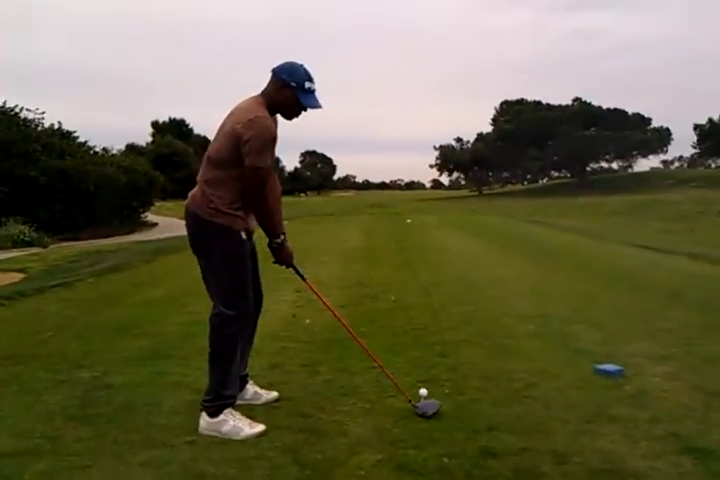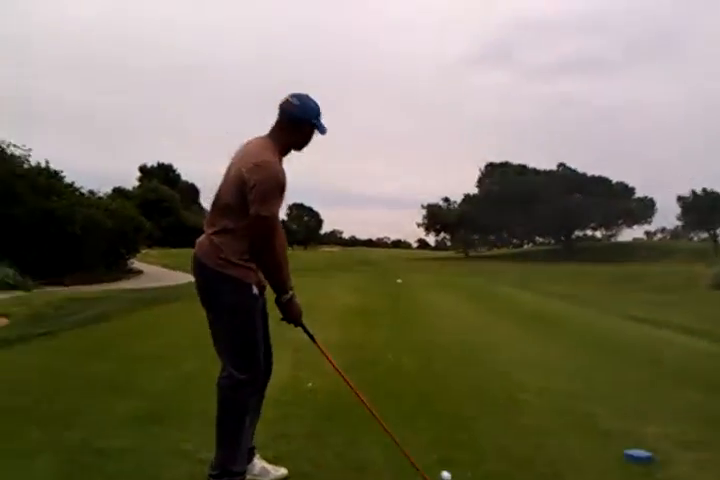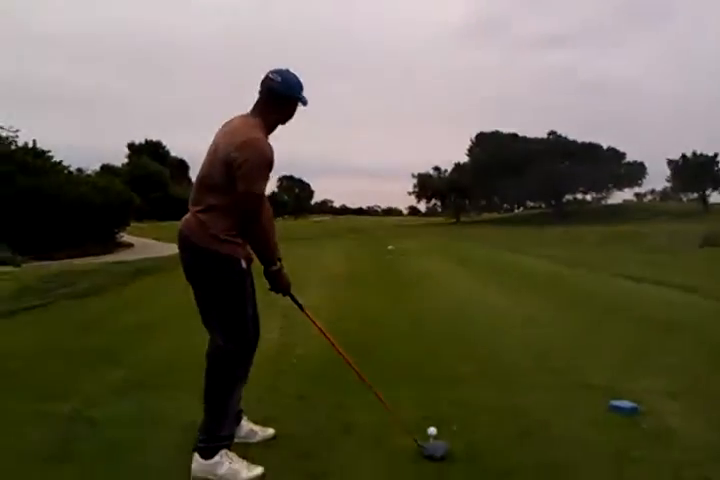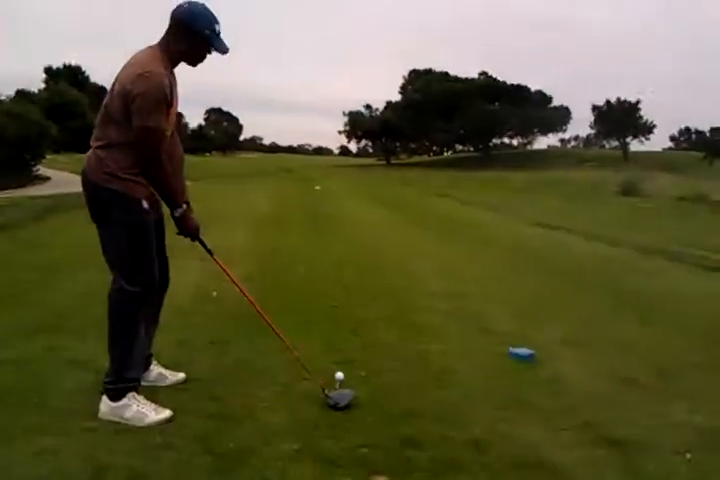
dt=0.3s
person 1, frame 1
left shoulder: (254, 112)
right shoulder: (259, 124)
left elbow: (264, 182)
right elbow: (257, 192)
left wrist: (277, 234)
right wrist: (278, 240)
left hip: (227, 218)
right hip: (215, 221)
left knee: (248, 303)
right knee: (232, 310)
left ankle: (236, 383)
right ankle: (216, 410)
person 1, frame 2
left shoulder: (256, 149)
right shoulder: (268, 169)
right elbow: (263, 242)
left wrist: (282, 289)
right wrist: (285, 295)
left hip: (232, 268)
right hip: (227, 273)
left knee: (257, 366)
right knee: (242, 372)
person 1, frame 3
left shoulder: (240, 127)
right shoulder: (255, 147)
right elbow: (250, 218)
left wrist: (271, 260)
right wrist: (274, 267)
left hip: (215, 243)
right hip: (214, 248)
left knee: (244, 337)
right knee: (231, 345)
left ankle: (230, 421)
person 1, frame 4
left shoulder: (157, 68)
right shoulder: (151, 79)
left elbow: (167, 143)
right elbow: (153, 158)
left wrist: (182, 201)
right wrist: (180, 210)
left hip: (134, 186)
right hip: (116, 188)
left knee: (155, 279)
right knee: (134, 285)
left ankle: (140, 362)
right ankle: (117, 394)
